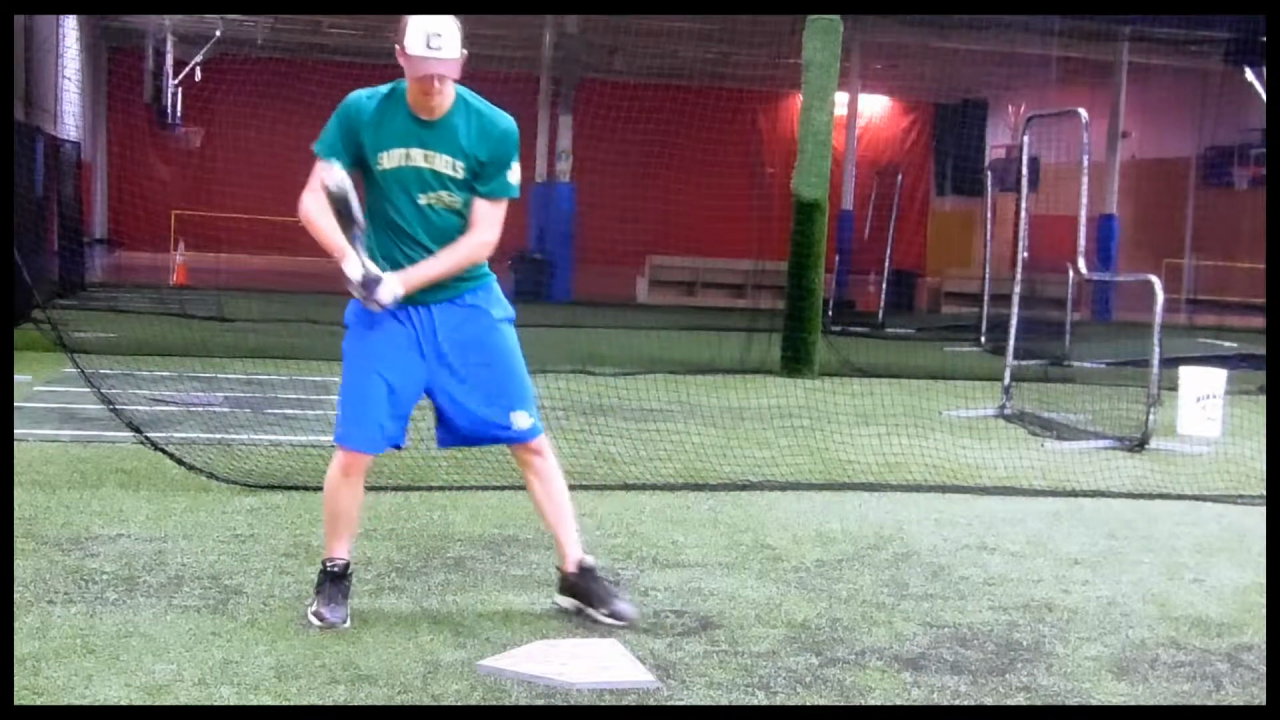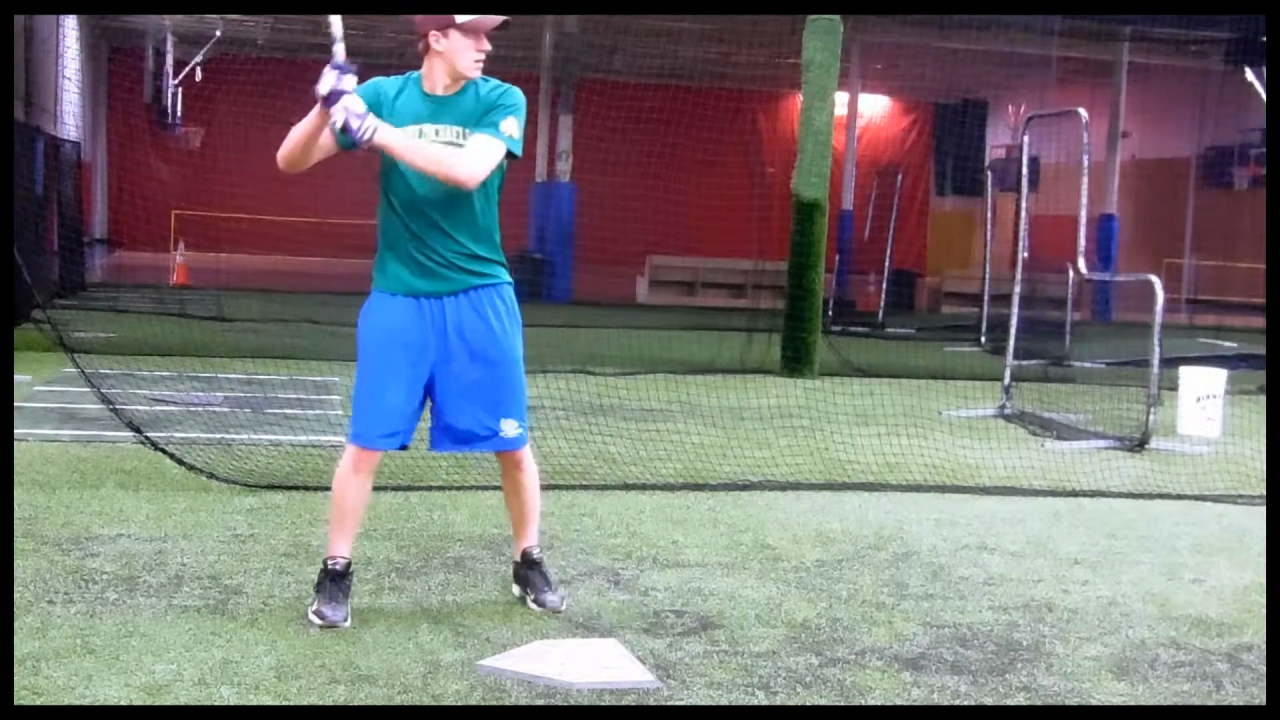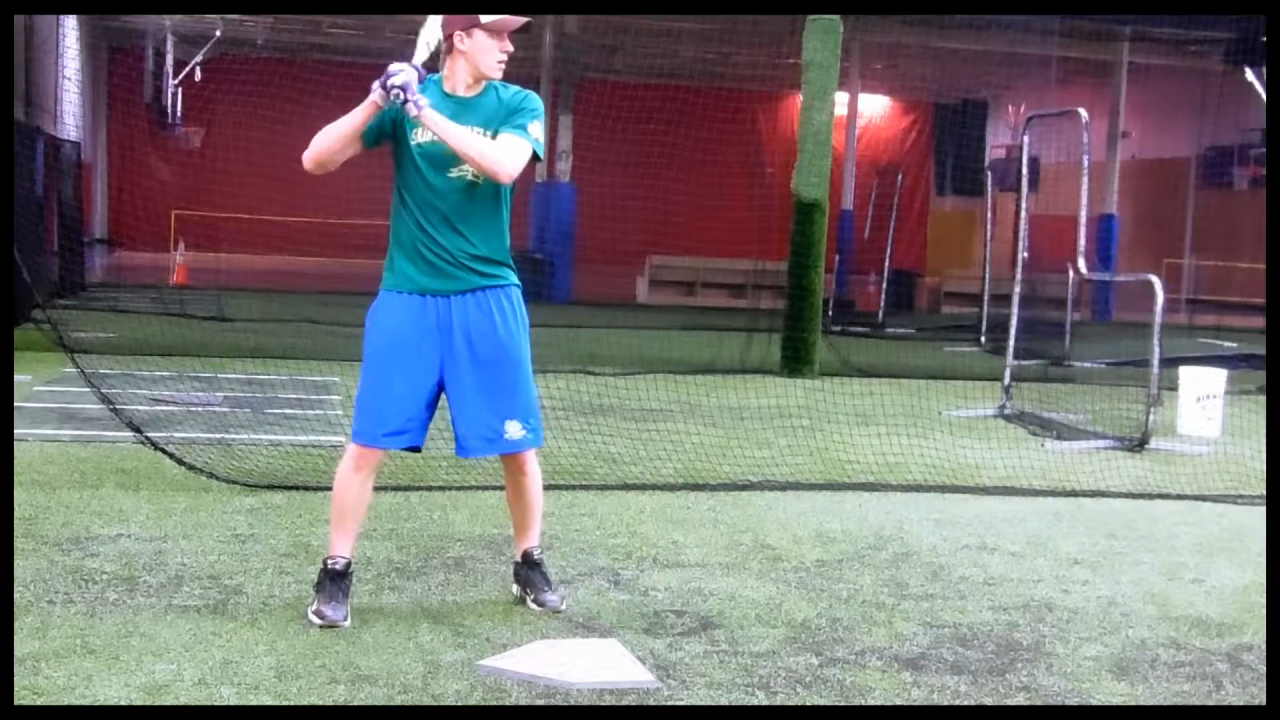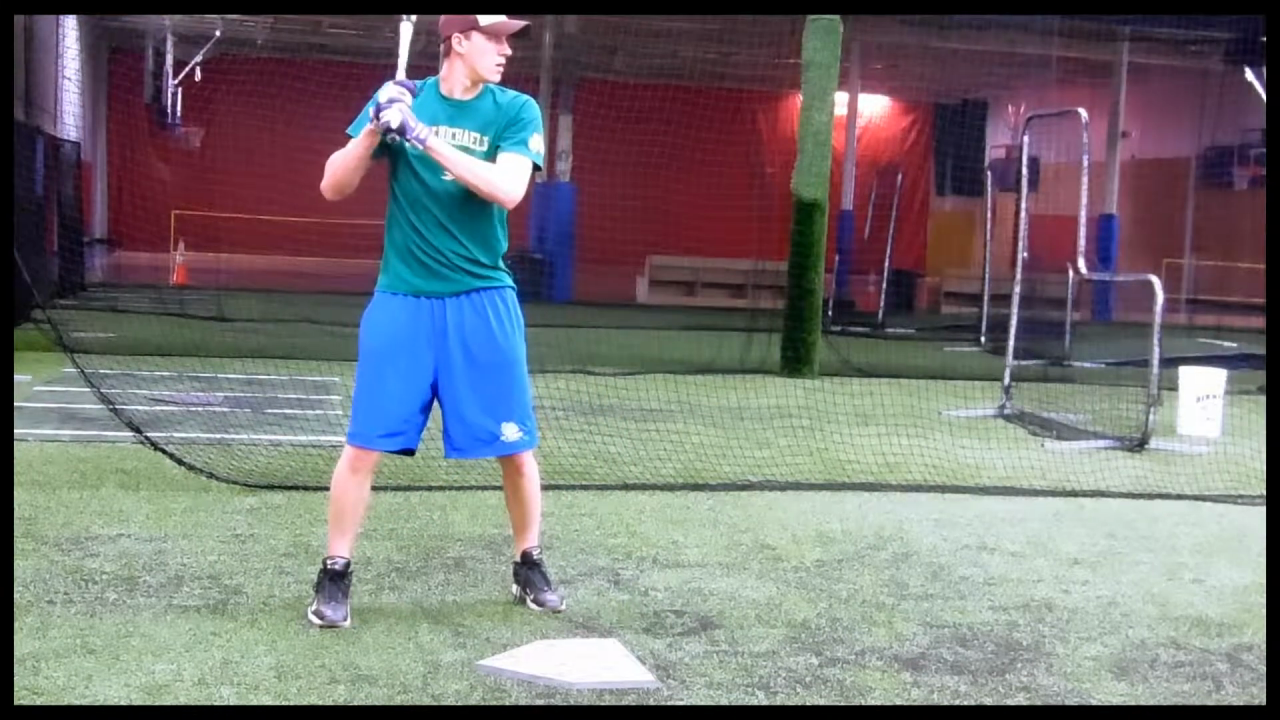
dt=0.5s
person 1, frame 1
left shoulder: (494, 129)
right shoulder: (360, 112)
left elbow: (483, 239)
right elbow: (312, 202)
left wrist: (404, 280)
right wrist: (350, 259)
left hip: (468, 305)
right hip: (382, 309)
left knee: (530, 439)
right knee: (355, 450)
left ankle: (578, 575)
right ankle: (334, 576)
person 1, frame 2
left shoulder: (502, 100)
right shoulder: (382, 93)
left elbow: (468, 170)
right elbow: (290, 163)
left wrist: (372, 128)
right wrist: (323, 110)
left hip: (480, 297)
right hip: (399, 299)
left knee: (513, 443)
right knee: (366, 444)
left ankle: (528, 562)
right ankle: (335, 574)
person 1, frame 3
left shoulder: (520, 104)
right shoulder: (401, 94)
left elbow: (505, 166)
right elbow: (316, 160)
left wrist: (426, 112)
right wrist: (379, 100)
left hip: (489, 298)
right hip: (407, 297)
left knee: (519, 444)
right knee: (369, 441)
left ankle: (529, 563)
right ankle: (335, 573)
person 1, frame 4
left shoulder: (518, 111)
right shoulder: (400, 97)
left elbow: (508, 190)
right elbow: (333, 187)
left wrist: (424, 137)
right wrist: (376, 127)
left hip: (484, 301)
right hip: (401, 300)
left knee: (515, 447)
right knee: (364, 445)
left ankle: (528, 563)
right ankle: (335, 574)
